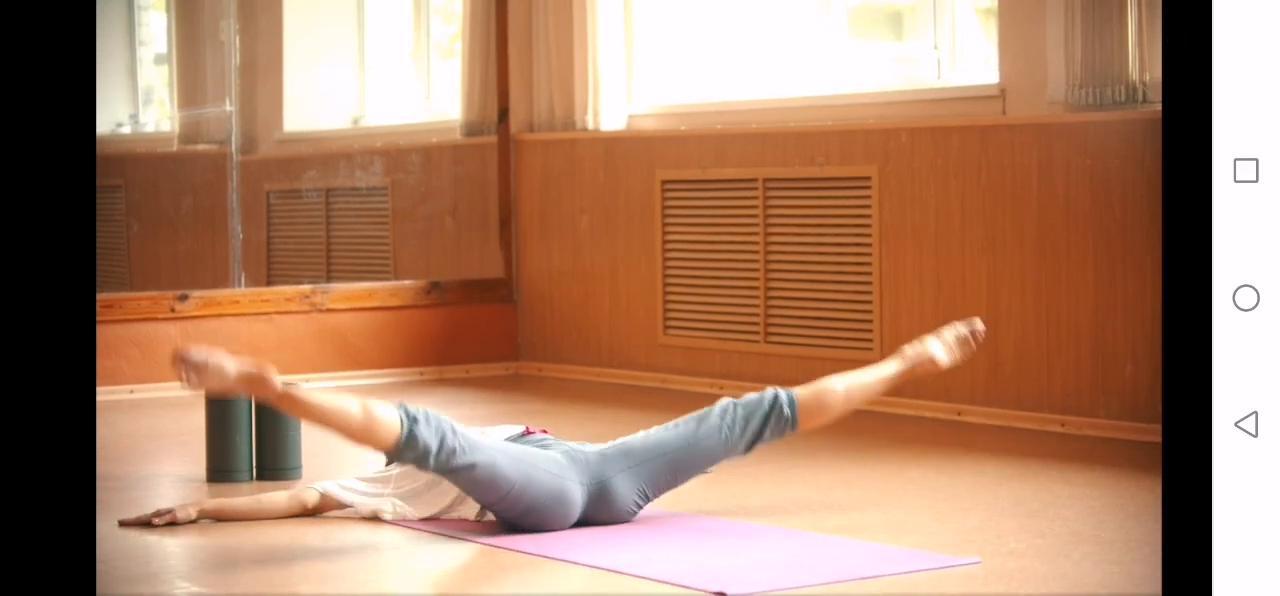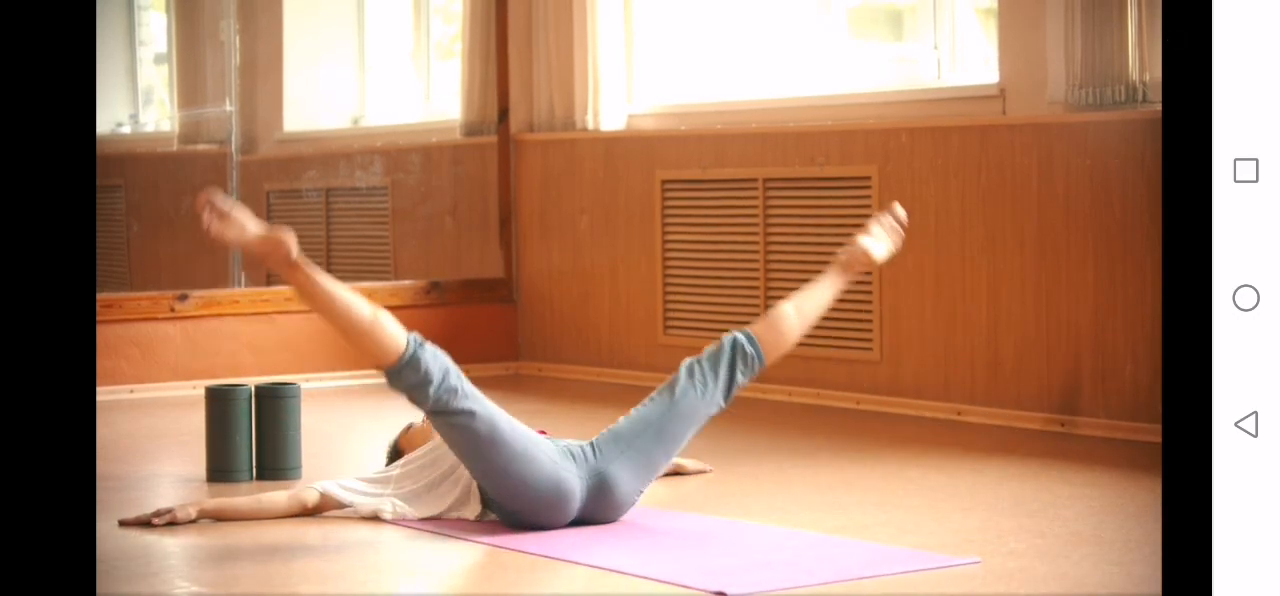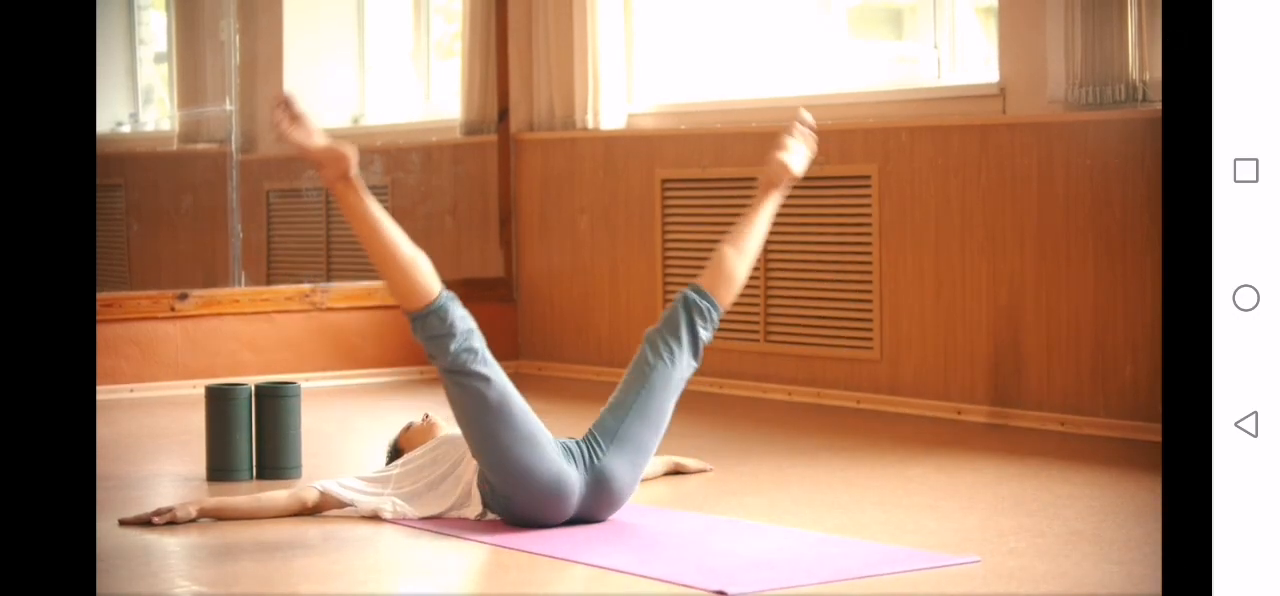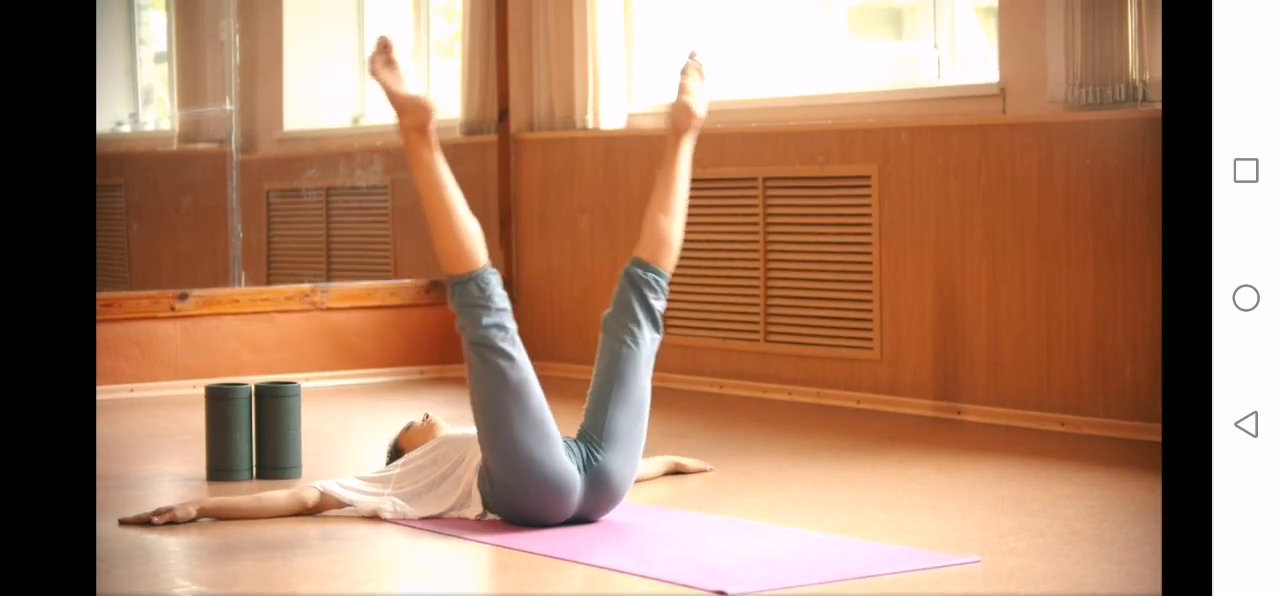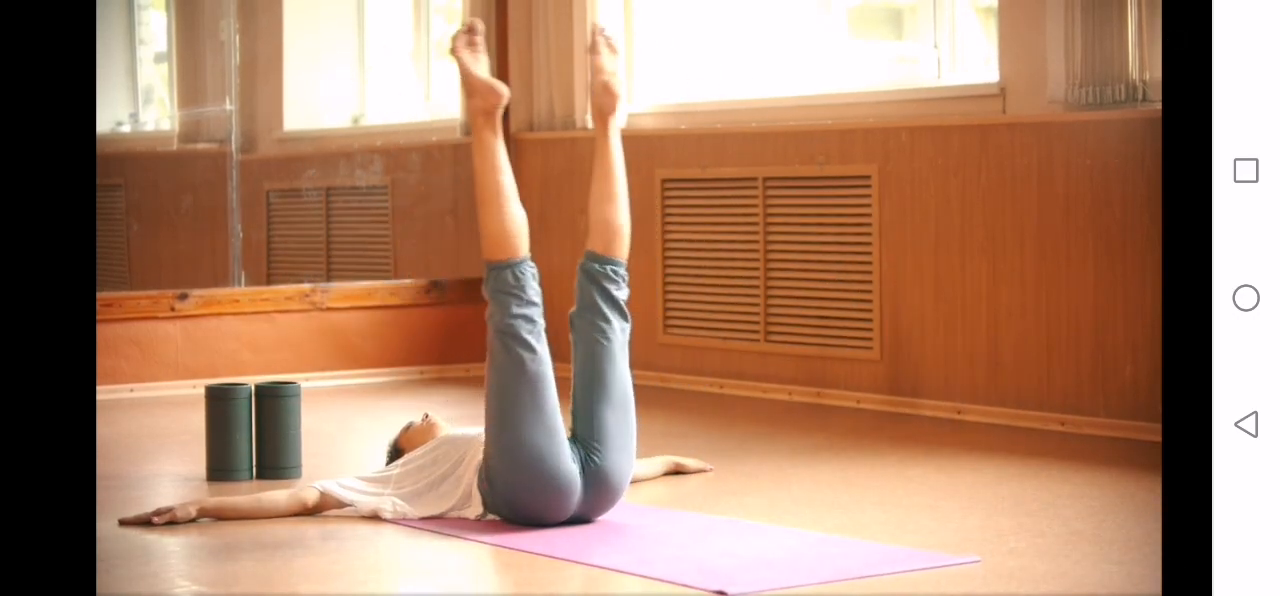
dt=0.4s
person 1, frame 1
left shoulder: (441, 461)
right shoulder: (395, 483)
right elbow: (302, 495)
right wrist: (201, 507)
left hip: (588, 475)
right hip: (545, 487)
left knee: (762, 411)
person 1, frame 2
left shoulder: (464, 452)
right shoulder: (401, 477)
right elbow: (294, 497)
left wrist: (662, 448)
right wrist: (200, 509)
left hip: (591, 476)
right hip: (542, 489)
left knee: (727, 359)
right knee: (463, 369)
person 1, frame 3
left shoulder: (473, 452)
right shoulder: (406, 476)
right elbow: (302, 496)
left wrist: (660, 457)
right wrist: (199, 507)
left hip: (590, 481)
right hip: (538, 489)
left knee: (687, 320)
right knee: (448, 330)
person 1, frame 4
left shoulder: (475, 452)
right shoulder: (409, 474)
right elbow: (300, 498)
left wrist: (664, 461)
right wrist: (198, 508)
left hip: (592, 480)
right hip: (539, 487)
left knee: (640, 295)
right knee: (483, 308)
person 1, frame 5
left shoulder: (470, 454)
right shoulder: (407, 475)
right elbow: (301, 498)
left wrist: (665, 461)
right wrist: (198, 507)
left hip: (589, 483)
right hip: (537, 490)
left knee: (603, 286)
right knee: (516, 299)
